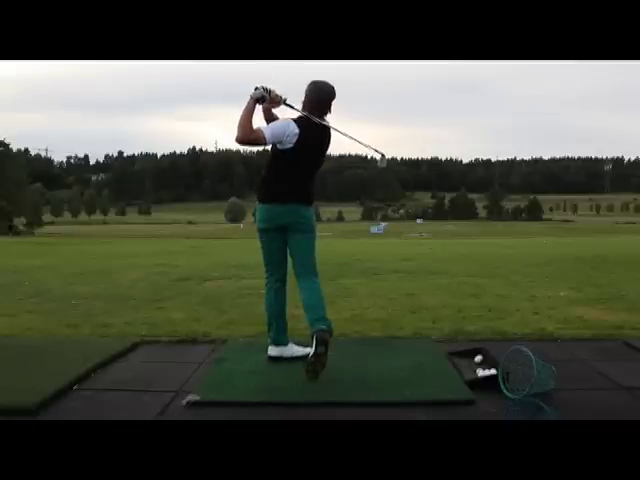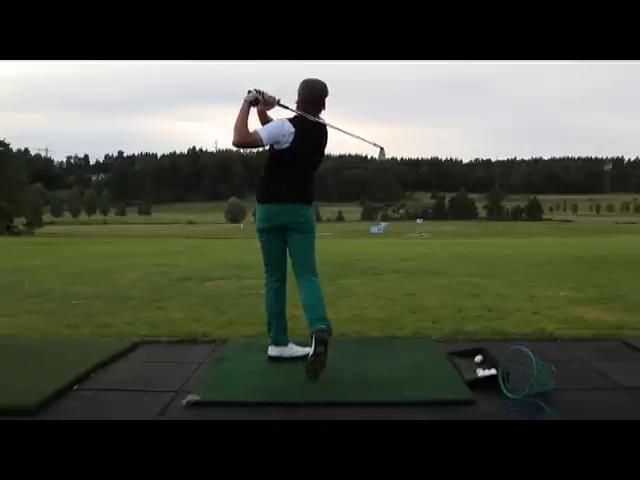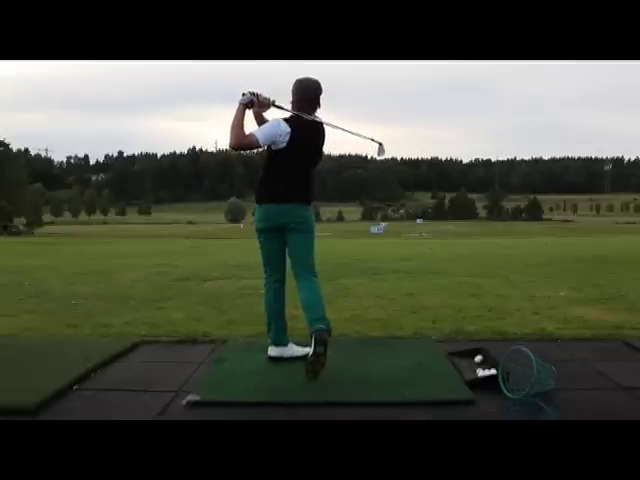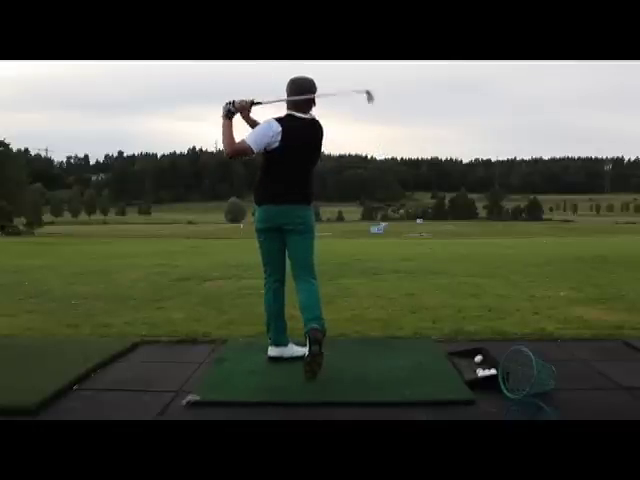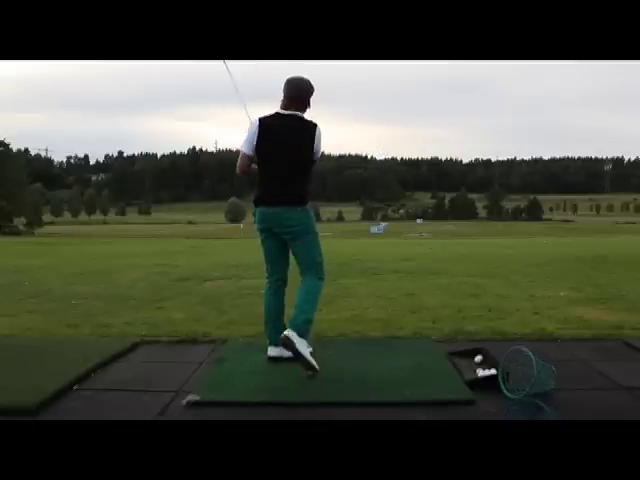
dt=0.4s
person 1, frame 1
left shoulder: (292, 127)
right shoulder: (324, 133)
left elbow: (244, 137)
left wrist: (254, 101)
right wrist: (269, 110)
left hip: (270, 209)
right hip: (301, 211)
left knee: (275, 278)
right knee: (307, 275)
left ankle: (278, 342)
right ankle: (320, 328)
person 1, frame 2
left shoulder: (288, 127)
right shoulder: (321, 131)
left elbow: (240, 140)
left wrist: (248, 104)
right wrist: (263, 112)
left hip: (270, 210)
right hip: (300, 211)
left knee: (275, 278)
right knee: (307, 275)
left ankle: (278, 343)
right ankle: (319, 328)
person 1, frame 3
left shoulder: (283, 127)
right shoulder: (318, 130)
left elbow: (237, 143)
left wrist: (242, 107)
right wrist: (259, 115)
left hip: (269, 210)
right hip: (299, 211)
left knee: (274, 278)
right knee: (306, 275)
left ankle: (278, 343)
right ankle: (319, 328)
person 1, frame 4
left shoulder: (276, 127)
right shoulder: (316, 130)
left elbow: (232, 151)
left wrist: (227, 118)
right wrist: (247, 118)
left hip: (268, 211)
right hip: (299, 211)
left knee: (273, 278)
right knee: (305, 276)
left ankle: (277, 343)
right ankle: (314, 328)
person 1, frame 5
left shoulder: (261, 126)
right shoulder: (312, 130)
left elbow: (242, 168)
left hip: (265, 211)
right hip: (295, 211)
left knee: (275, 278)
right knee: (313, 273)
left ankle: (276, 342)
right ankle: (296, 332)
